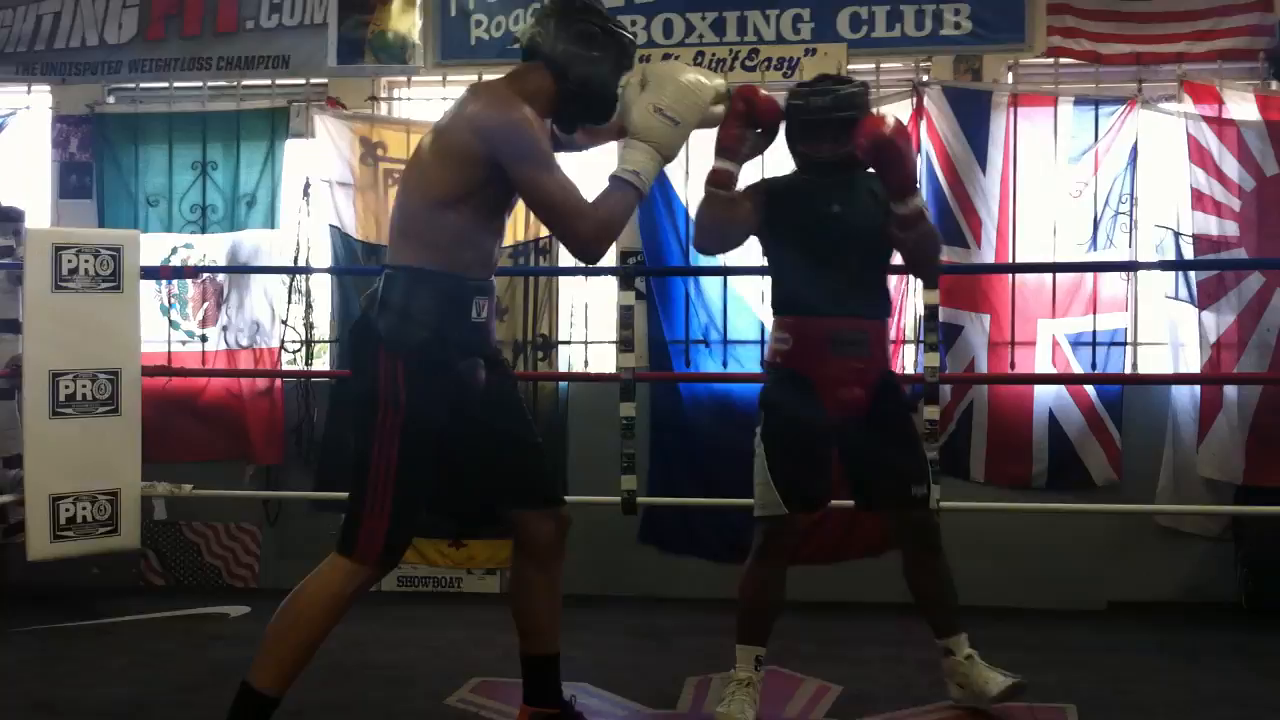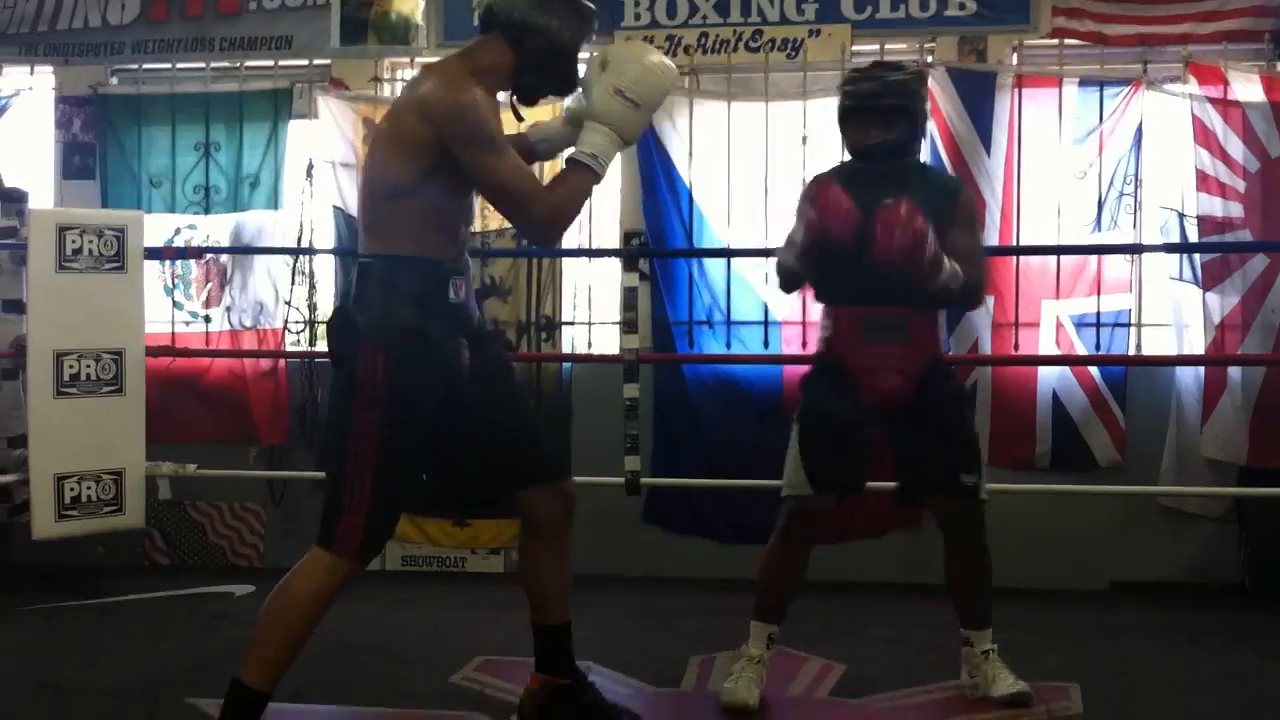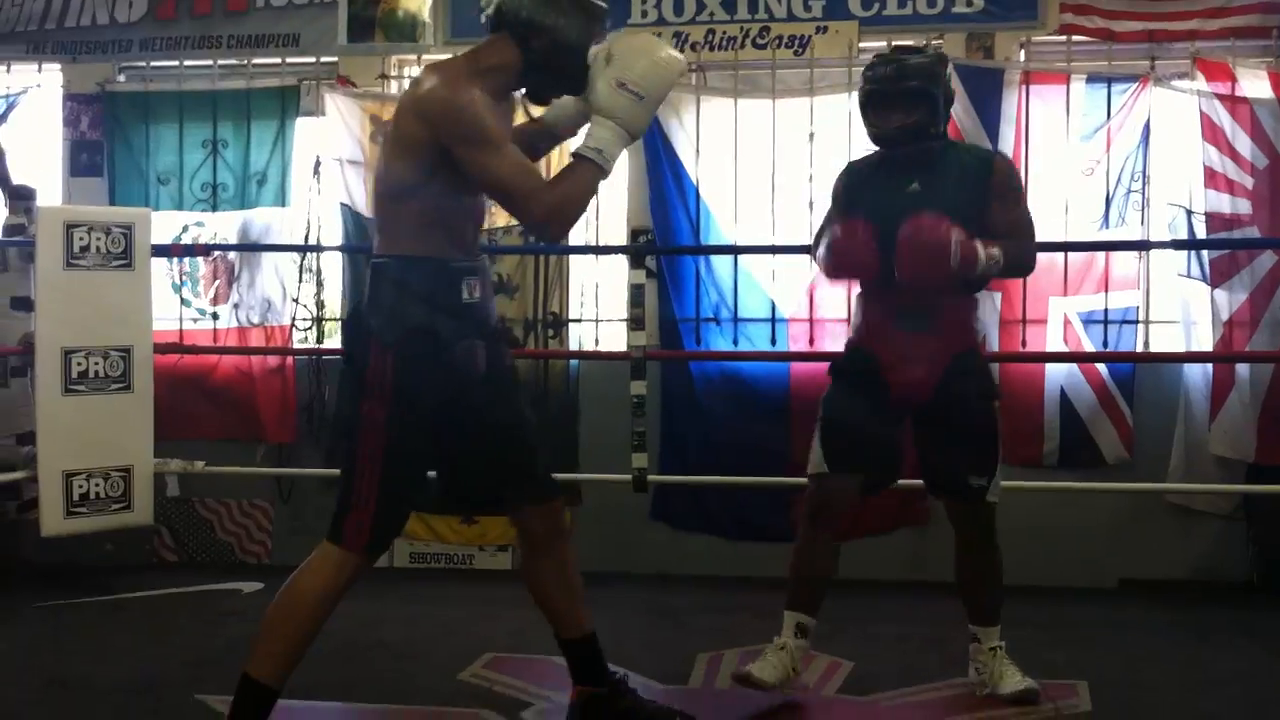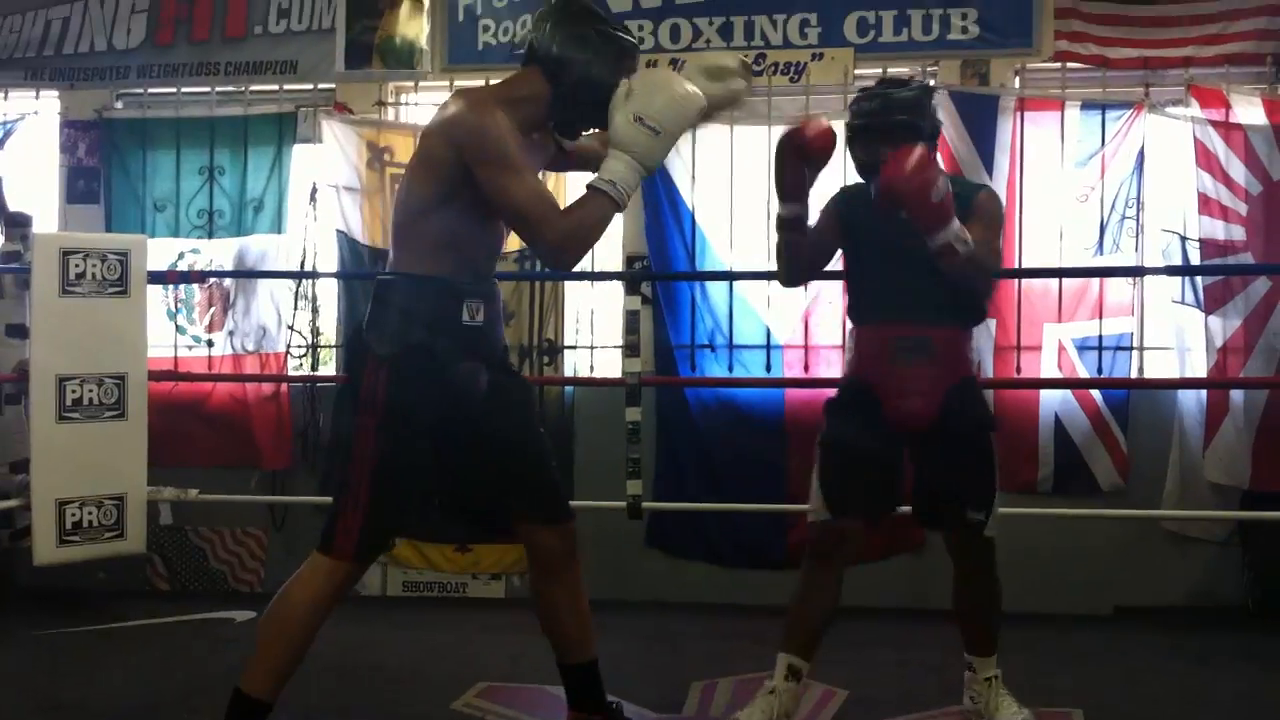
dt=0.2s
person 1, frame 1
left shoulder: (504, 113)
right shoulder: (501, 116)
left elbow: (574, 131)
right elbow: (588, 240)
left wrist: (659, 117)
right wrist: (650, 150)
left hip: (459, 342)
right hip: (413, 342)
left knee: (542, 523)
right knee: (366, 554)
person 1, frame 2
left shoulder: (462, 95)
right shoulder: (451, 94)
left elbow: (497, 160)
right elbow: (542, 222)
left wrist: (571, 124)
right wrist: (608, 130)
left hip: (447, 324)
right hip: (395, 327)
left knee: (548, 496)
right knee: (348, 547)
person 1, frame 3
left shoulder: (484, 94)
right shoulder: (451, 92)
left elbow: (520, 143)
right elbow: (547, 215)
left wrist: (589, 107)
right wrist: (616, 122)
left hip: (464, 324)
right hip: (408, 327)
left knee: (541, 514)
right knee: (357, 542)
person 1, frame 4
left shoulder: (526, 131)
right shoulder: (478, 119)
left elbow: (591, 152)
right elbow: (558, 244)
left wrist: (690, 103)
right wrist: (634, 154)
left hip: (470, 348)
right hip: (408, 348)
left knee: (551, 536)
right knee: (344, 555)
person 2, frame 1
left shoulder: (887, 194)
right shoulder: (773, 196)
left elbow: (931, 270)
right elbow: (708, 240)
left wrist: (902, 191)
right wrist: (729, 156)
left hip: (872, 381)
right hip: (798, 381)
left knee: (917, 523)
right knee: (779, 529)
left ankle: (961, 663)
person 2, frame 2
left shoulder: (949, 193)
right shoulder: (829, 189)
left elbow: (972, 287)
right elbow: (789, 278)
left wrist: (932, 261)
right wrist: (807, 244)
left hip: (922, 371)
right hip: (843, 368)
left knee: (963, 512)
right knee: (803, 512)
left ankle: (980, 657)
right ankle: (756, 655)
person 2, frame 3
left shoulder: (988, 171)
right shoulder: (860, 175)
left elbow: (1022, 256)
right elbow: (834, 254)
left wrist: (967, 256)
right wrist: (835, 251)
left hip: (953, 360)
right hip: (872, 358)
left knee: (973, 508)
right knee: (827, 499)
left ankle: (988, 652)
right ankle: (792, 643)
person 2, frame 4
left shoulder: (975, 199)
right shoulder: (850, 204)
left elbow: (981, 280)
right elbow: (792, 271)
left wrist: (935, 216)
right wrist: (791, 193)
left hip: (950, 393)
right hip: (867, 390)
left knee: (972, 542)
right knee: (828, 537)
